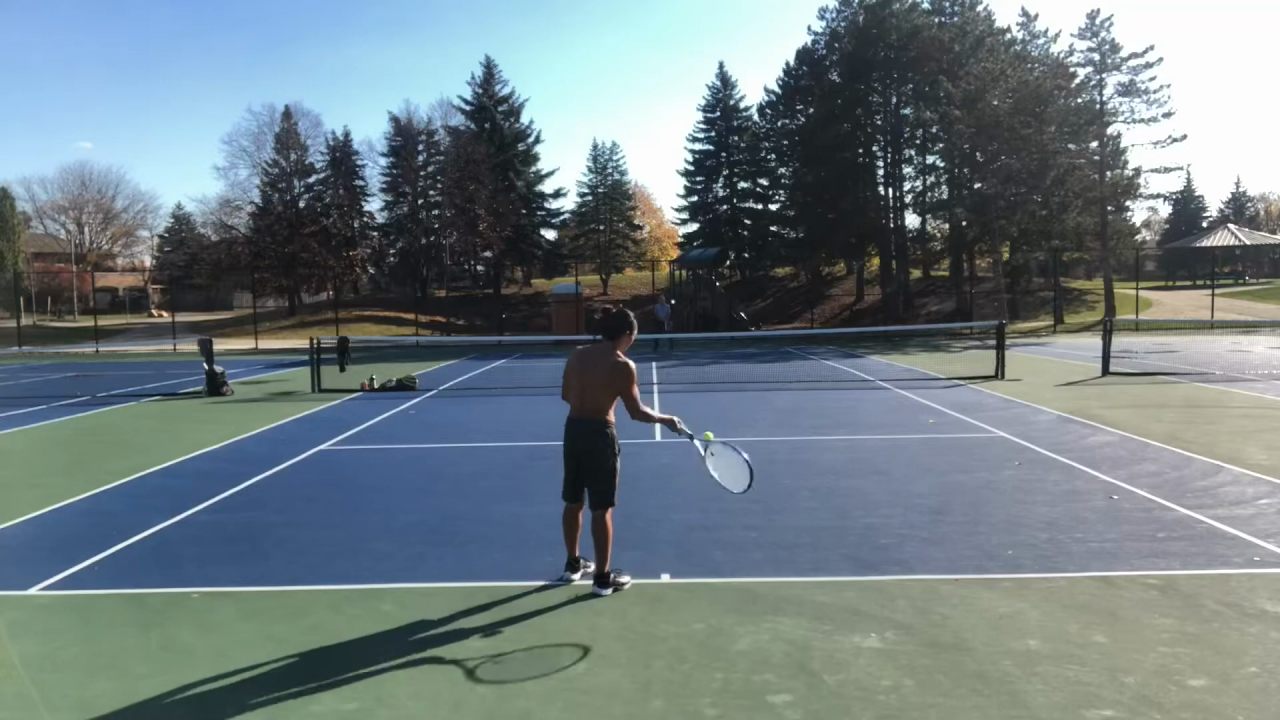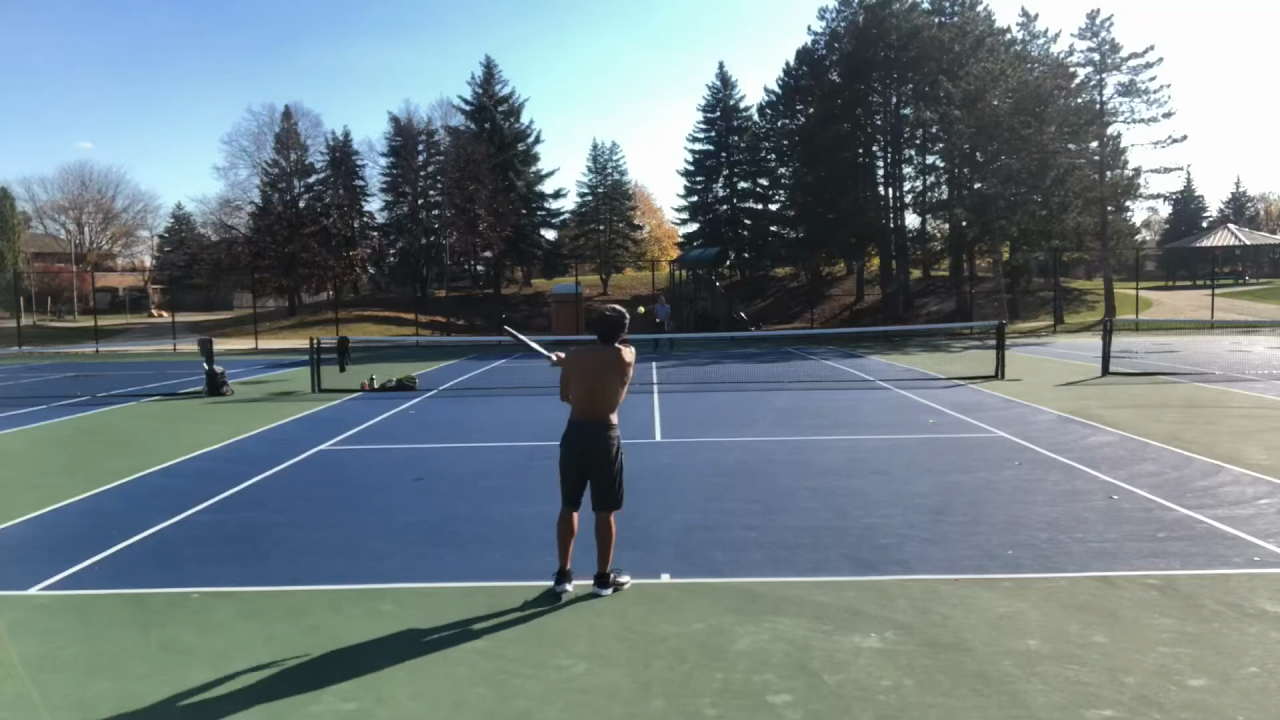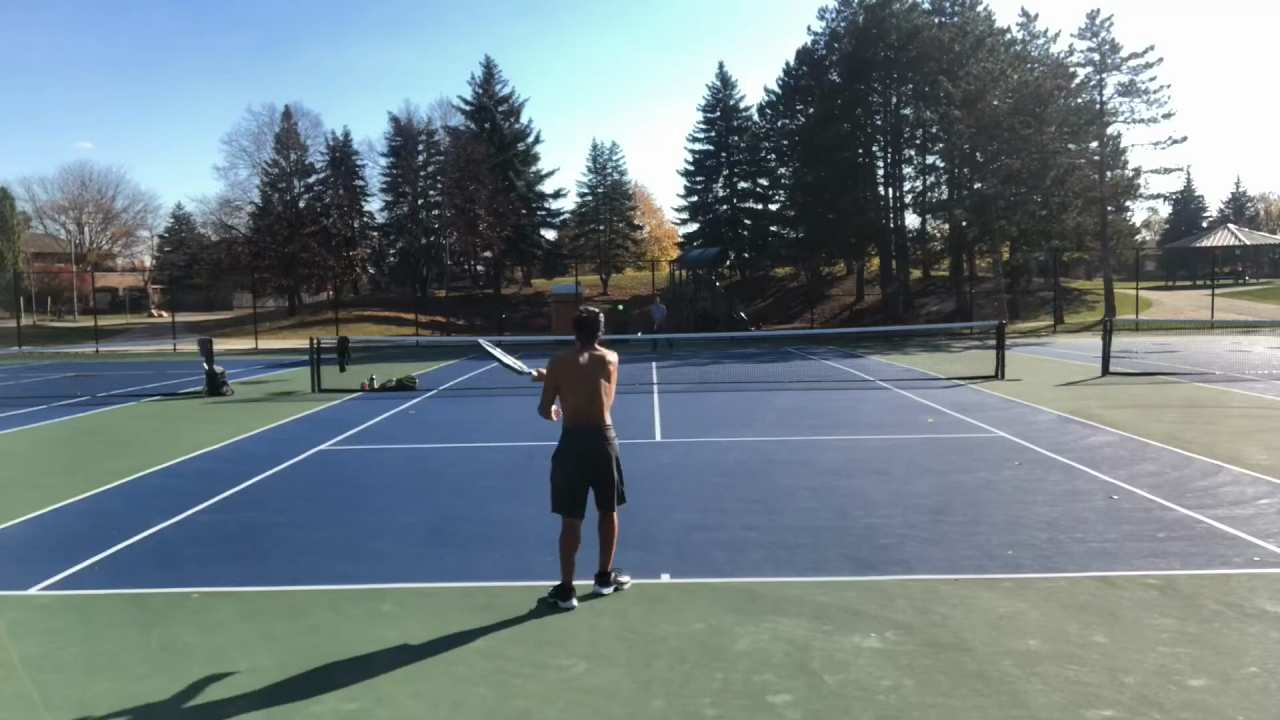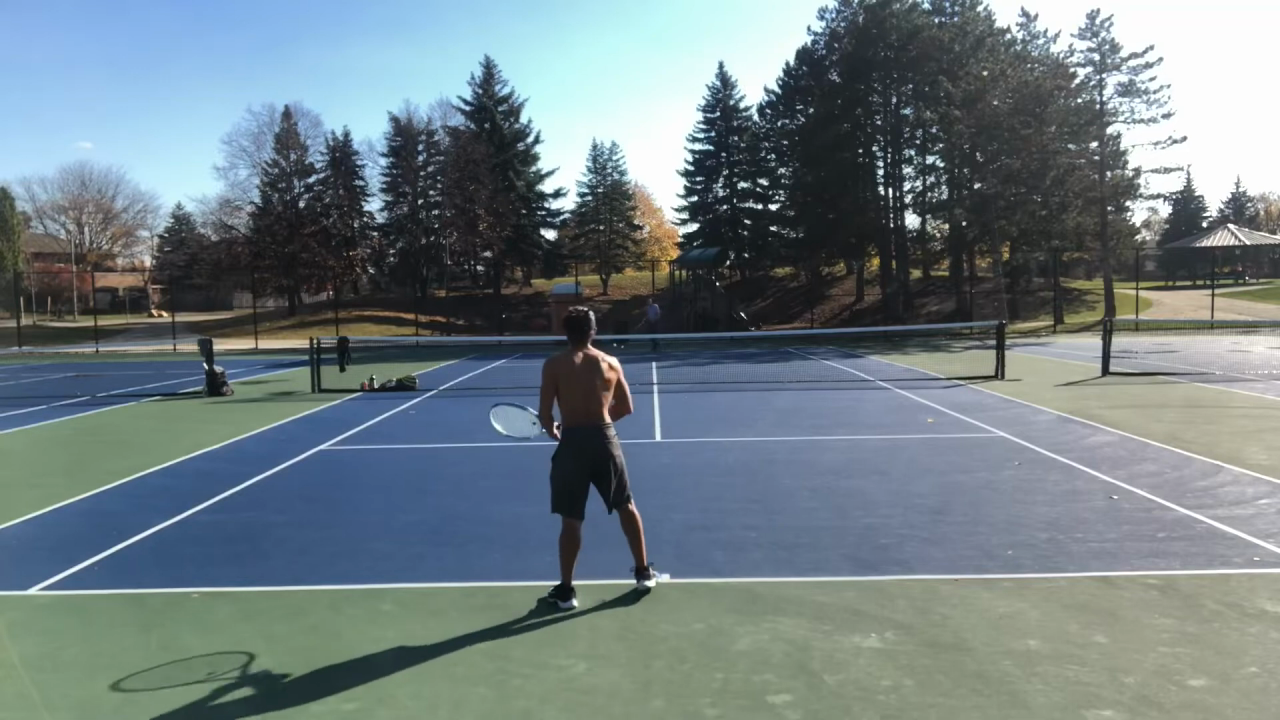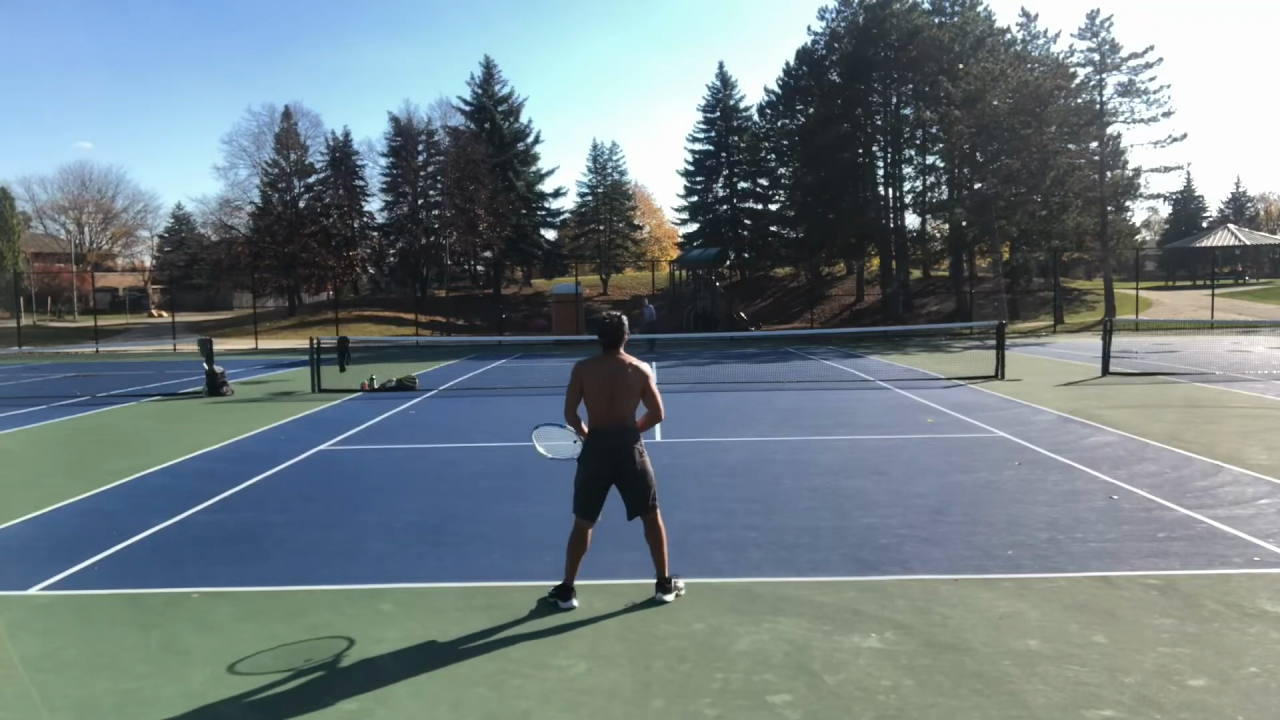
dt=0.3s
person 1, frame 1
left shoulder: (577, 355)
right shoulder: (622, 366)
right elbow: (637, 413)
right wrist: (667, 420)
left hip: (573, 430)
right hip: (598, 434)
left knee: (573, 502)
right knee: (601, 508)
left ankle: (572, 563)
right ankle: (604, 578)
person 1, frame 2
left shoulder: (575, 357)
right shoulder: (627, 356)
left elbow: (565, 396)
left hip: (575, 433)
right hip: (605, 436)
left knee: (569, 508)
right knee: (605, 512)
left ankle: (563, 575)
right ankle: (603, 577)
person 1, frame 3
left shoulder: (560, 363)
right shoulder: (611, 359)
left elbow: (544, 409)
left wrist: (552, 411)
left hip: (573, 441)
right hip: (605, 438)
left knee: (571, 519)
right knee: (609, 511)
left ankle: (566, 589)
right ankle: (605, 577)
person 1, frame 4
left shoulder: (554, 365)
right shoulder: (611, 363)
left elbow: (545, 413)
right elbow: (626, 409)
left wrist: (552, 431)
left hip: (573, 442)
right hip: (605, 438)
left knee: (571, 520)
right knee: (626, 506)
left ankle: (565, 589)
right ankle: (643, 571)
person 1, frame 5
left shoulder: (583, 369)
right shoulder: (640, 370)
left elbow: (569, 414)
right elbow: (657, 415)
left hip: (595, 448)
right hip: (628, 446)
left knee: (582, 522)
right knee: (651, 515)
left ankle: (567, 589)
right ankle: (664, 583)
